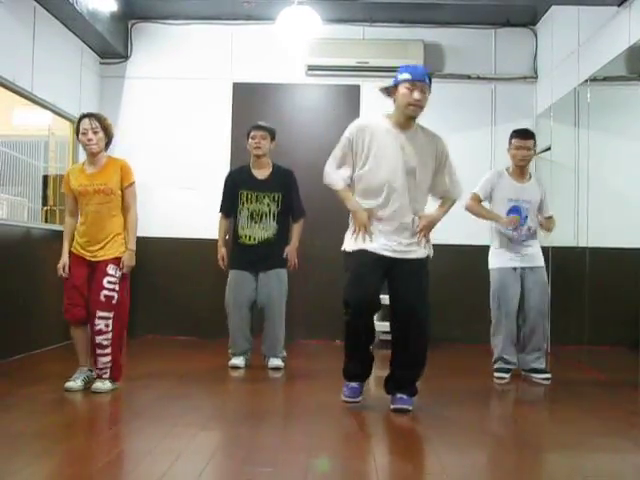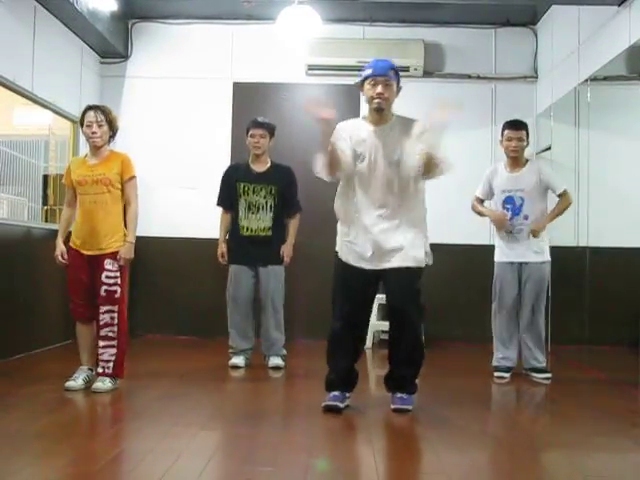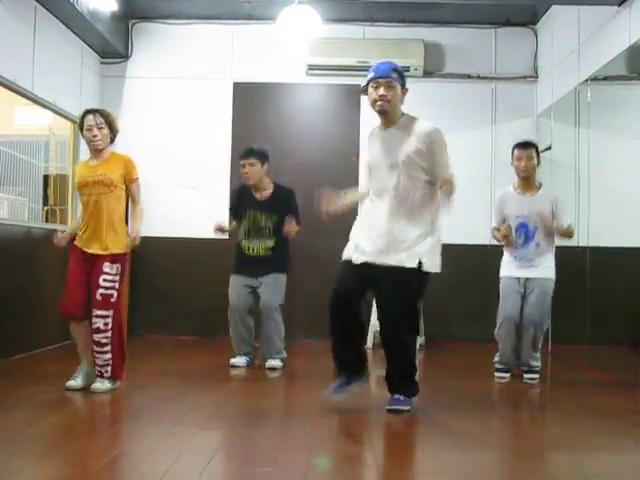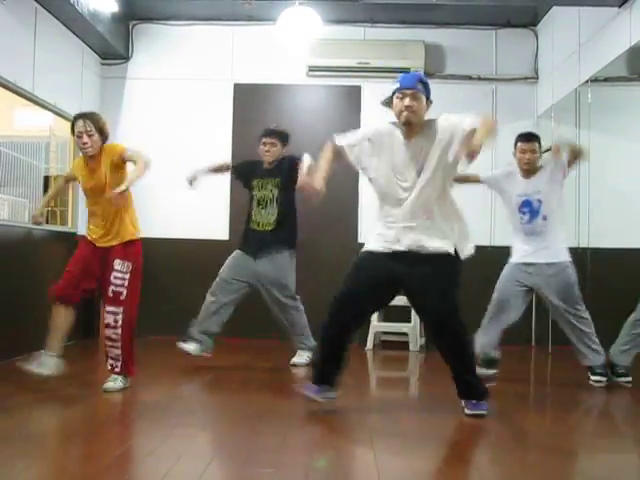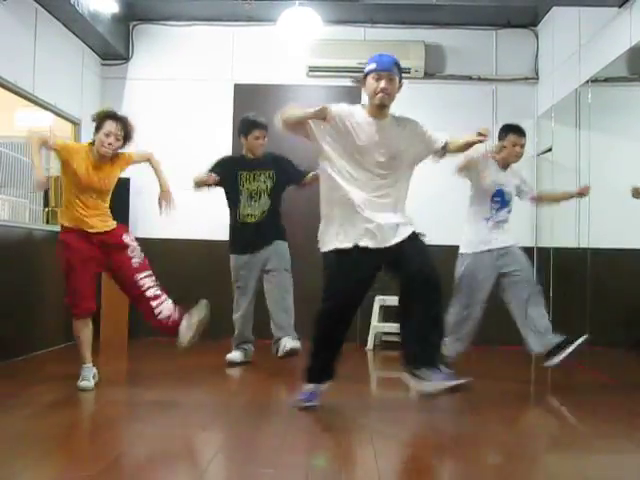
dt=0.4s
person 1, frame 1
left shoulder: (433, 144)
right shoulder: (364, 129)
left elbow: (450, 190)
right elbow: (334, 172)
left wrist: (434, 215)
right wrist: (353, 205)
left hip: (411, 246)
right hip: (367, 241)
left knee: (412, 319)
right knee: (358, 306)
left ankle: (402, 387)
right ankle: (356, 376)
person 1, frame 2
left shoulder: (415, 128)
right shoulder: (348, 129)
left elbow: (430, 171)
right elbow: (329, 172)
left wrist: (433, 141)
right wrist: (327, 131)
left hip: (404, 241)
right hip: (356, 241)
left knee: (406, 318)
right knee: (347, 319)
left ankle: (402, 387)
right ankle: (339, 386)
person 1, frame 3
left shoulder: (425, 132)
right shoulder: (375, 136)
left elbow: (444, 181)
left wrist: (445, 190)
right wrist: (347, 200)
left hip: (408, 245)
right hip: (365, 241)
left knee: (398, 323)
right knee: (341, 306)
left ankle: (402, 389)
right ankle: (351, 372)
person 1, frame 4
left shoulder: (443, 130)
right shoulder: (374, 137)
left elbow: (486, 123)
right elbow: (335, 144)
left wrist: (479, 138)
right wrist: (320, 175)
left hip: (435, 246)
right hip: (386, 244)
left knee: (444, 324)
right knee: (346, 305)
left ankle: (473, 393)
right ankle: (324, 379)
person 1, frame 5
left shoulder: (408, 129)
right shoulder: (340, 117)
left elbow: (442, 148)
right elbow: (286, 120)
left wrist: (471, 141)
right wrist: (311, 115)
left hip: (394, 227)
right hip: (348, 232)
left knee: (424, 284)
right knee: (336, 311)
left ankle: (424, 366)
right ankle: (316, 378)
person 2, frame 1
left shoulder: (121, 167)
right shoulder: (72, 174)
left elbow: (131, 211)
right elbow: (70, 215)
left wrist: (131, 249)
right wrist: (64, 252)
left hip: (112, 253)
right hip: (80, 253)
left knee: (106, 315)
right knee: (75, 313)
left ankle: (107, 374)
right ankle: (85, 369)
person 2, frame 2
left shoulder: (122, 161)
right shoulder: (75, 166)
left elbow: (132, 204)
right elbow: (69, 206)
left wrist: (129, 241)
right wrist: (59, 239)
left hip: (111, 247)
right hip: (79, 248)
left knee: (109, 310)
right knee: (82, 310)
left ankle: (109, 372)
right ankle: (86, 369)
person 2, frame 3
left shoulder: (123, 162)
right shoulder: (81, 168)
left elbow: (136, 201)
left wrist: (135, 227)
right wrist: (68, 230)
left hip: (113, 249)
right hip: (82, 246)
left knee: (104, 310)
right knee: (72, 308)
left ankle: (109, 374)
right ankle: (85, 364)
person 2, frame 4
left shoulder: (113, 152)
right shoulder: (78, 165)
left elbow: (143, 161)
right elbow: (62, 182)
left wrist: (124, 186)
right wrist: (43, 206)
left hip: (123, 242)
right hip: (93, 241)
left knee: (117, 307)
right knee: (64, 293)
left ankle: (120, 372)
right ankle: (51, 356)
person 2, frame 5
left shoulder: (121, 160)
right shoulder: (74, 151)
left elbow: (149, 156)
right elbow: (36, 139)
left wrist: (164, 187)
right wrist: (38, 169)
left hip: (108, 231)
right hip: (75, 234)
left knee: (139, 277)
right knee: (81, 302)
left ankle: (179, 325)
right ankle: (87, 366)
person 3, frame 1
left shoulder: (538, 186)
right shoulder: (495, 178)
left elbow: (549, 219)
right elbow: (470, 204)
left wrist: (547, 226)
right wrist: (497, 216)
left hip: (533, 261)
right hip: (502, 261)
left knee: (538, 313)
right knee: (503, 314)
left ankle: (533, 363)
right ankle: (504, 363)
person 3, frame 2
left shoulder: (539, 170)
right shoulder: (493, 173)
left elbow: (566, 198)
right elbow: (475, 203)
left wrist: (545, 220)
right wrist: (491, 214)
left hip: (537, 254)
right hip: (505, 254)
left knee: (533, 309)
right knee: (504, 308)
left ankle: (535, 363)
right ankle: (504, 361)
person 3, frame 3
left shoulder: (550, 199)
right shoulder: (503, 197)
left elbow: (569, 232)
right elbow: (497, 231)
left wrist: (553, 228)
right wrist: (501, 236)
left hip: (541, 272)
right hip: (511, 271)
left knee: (535, 319)
right knee: (507, 317)
left ankle: (530, 362)
right ankle: (505, 361)
person 3, frame 4
left shoulder: (552, 171)
right shoulder: (506, 178)
left elbow: (578, 154)
right elbow: (473, 178)
left wrist: (564, 150)
left hip: (554, 260)
right hip: (521, 261)
left knee: (573, 312)
right knee: (501, 305)
left ankle: (595, 362)
right ankle: (486, 355)
person 3, frame 5
left shoulder: (516, 176)
right shoulder: (484, 162)
left elbow: (538, 198)
right elbow: (462, 169)
left wrist: (575, 193)
right wrist: (484, 156)
left hip: (506, 247)
right hip: (477, 248)
left knee: (526, 293)
right knee: (467, 303)
left ankle: (547, 345)
right ankle: (447, 352)
person 4, frame 1
left shoulder: (285, 177)
right shoulder: (235, 177)
left elbow: (297, 216)
right elbow: (226, 215)
left wrist: (293, 245)
right wrist: (221, 244)
left hip: (274, 255)
right hip: (241, 254)
left knee: (274, 305)
right knee: (236, 304)
left ankle: (274, 353)
right ankle: (239, 352)
person 4, frame 2
left shoulder: (284, 174)
right shoulder: (233, 173)
left elbow: (293, 213)
right elbow: (226, 210)
left wrist: (289, 243)
right wrist: (222, 241)
left hip: (272, 252)
right hip: (240, 252)
left knee: (272, 301)
right knee: (239, 300)
left ankle: (274, 352)
right ankle: (240, 350)
person 4, frame 3
left shoulder: (284, 197)
right shoulder: (239, 194)
left elbow: (294, 226)
left wrist: (292, 229)
right wrist: (227, 229)
left hip: (273, 266)
right hip: (243, 265)
left knee: (270, 306)
right knee: (237, 305)
left ankle: (274, 355)
right ankle: (244, 352)
person 4, frame 4
left shoulder: (288, 165)
right shoulder: (253, 168)
left elbow: (306, 160)
right elbow: (229, 166)
left wrist: (304, 174)
right wrist: (203, 170)
left hip: (278, 249)
right hip: (248, 247)
left knee: (285, 299)
right knee: (222, 289)
left ankle: (304, 347)
right ankle: (199, 339)
person 4, frame 5
left shoulder: (278, 163)
right shoulder: (230, 165)
left elbow: (302, 181)
right elbow: (198, 183)
left wrist: (314, 176)
right wrist: (205, 179)
left hip: (273, 240)
right hip: (242, 244)
left knee: (279, 281)
right knee: (244, 294)
left ankle: (285, 338)
right ankle: (242, 348)
